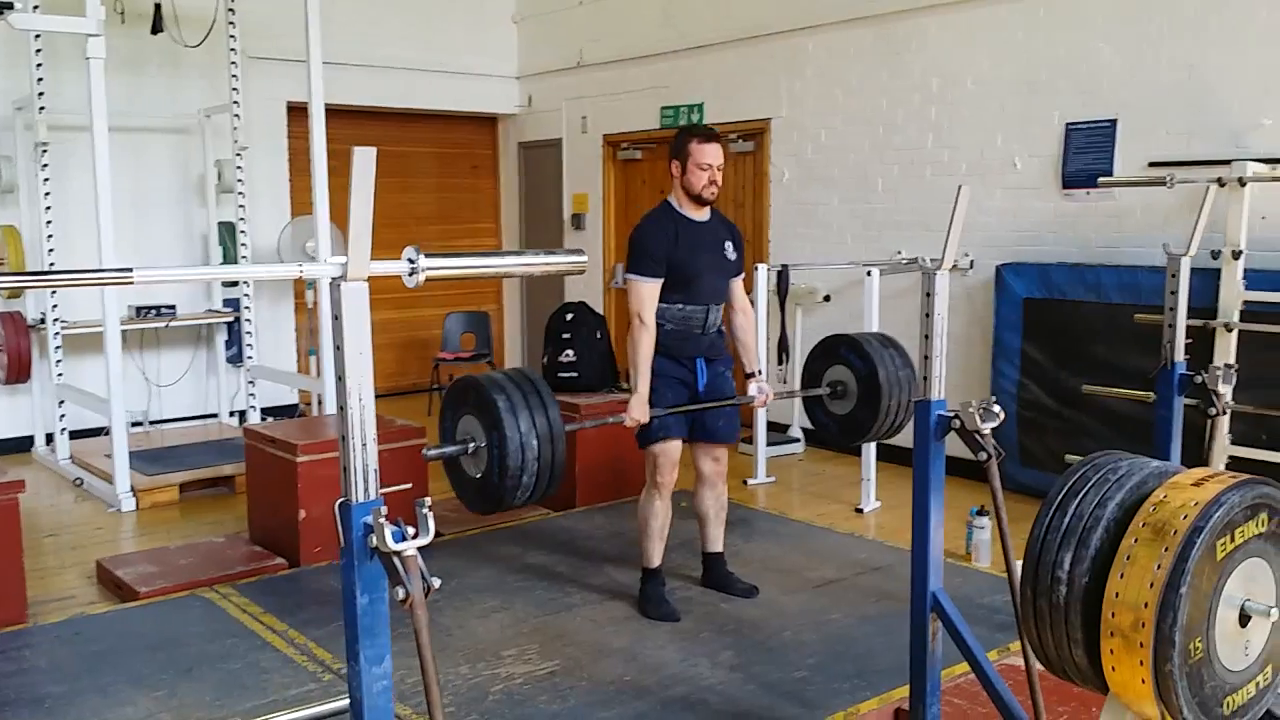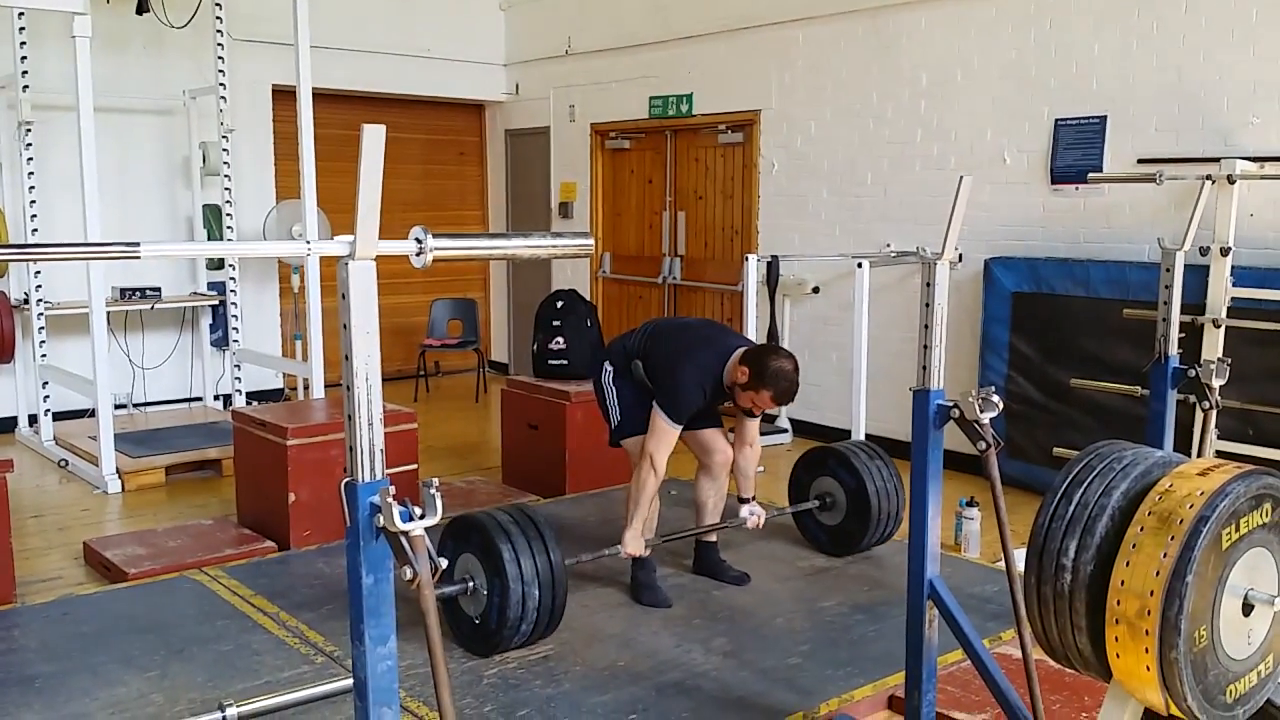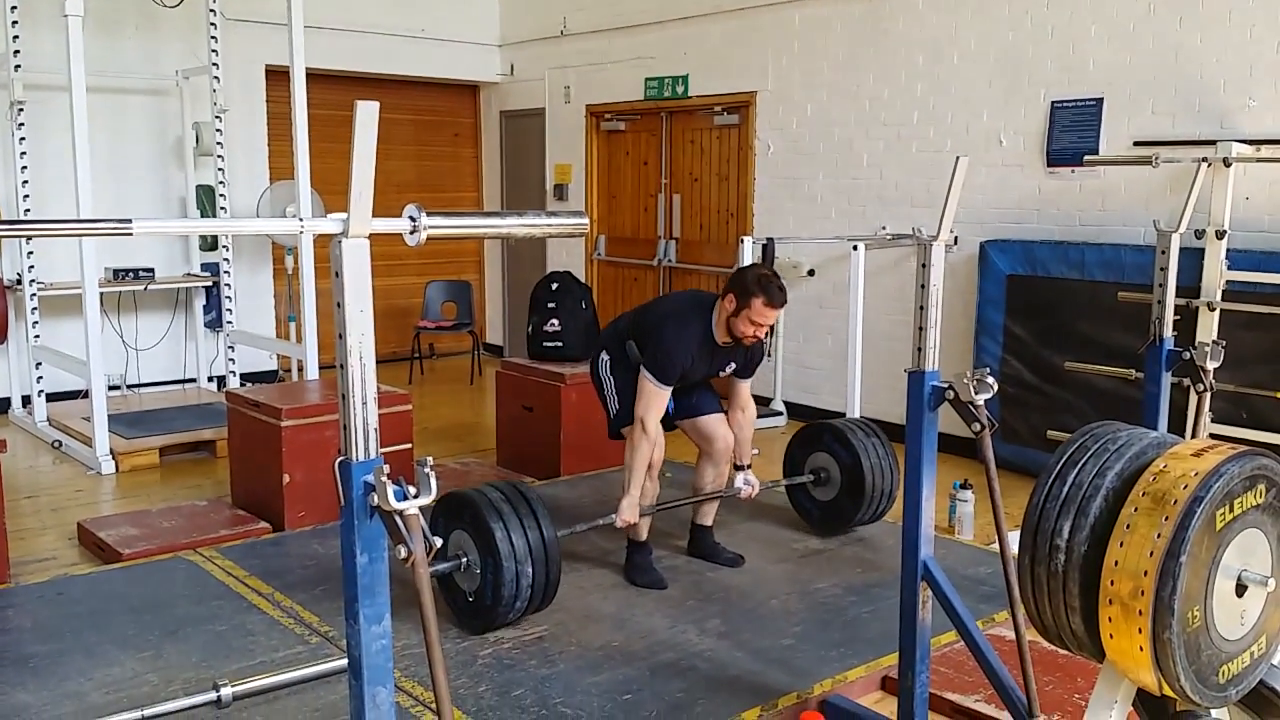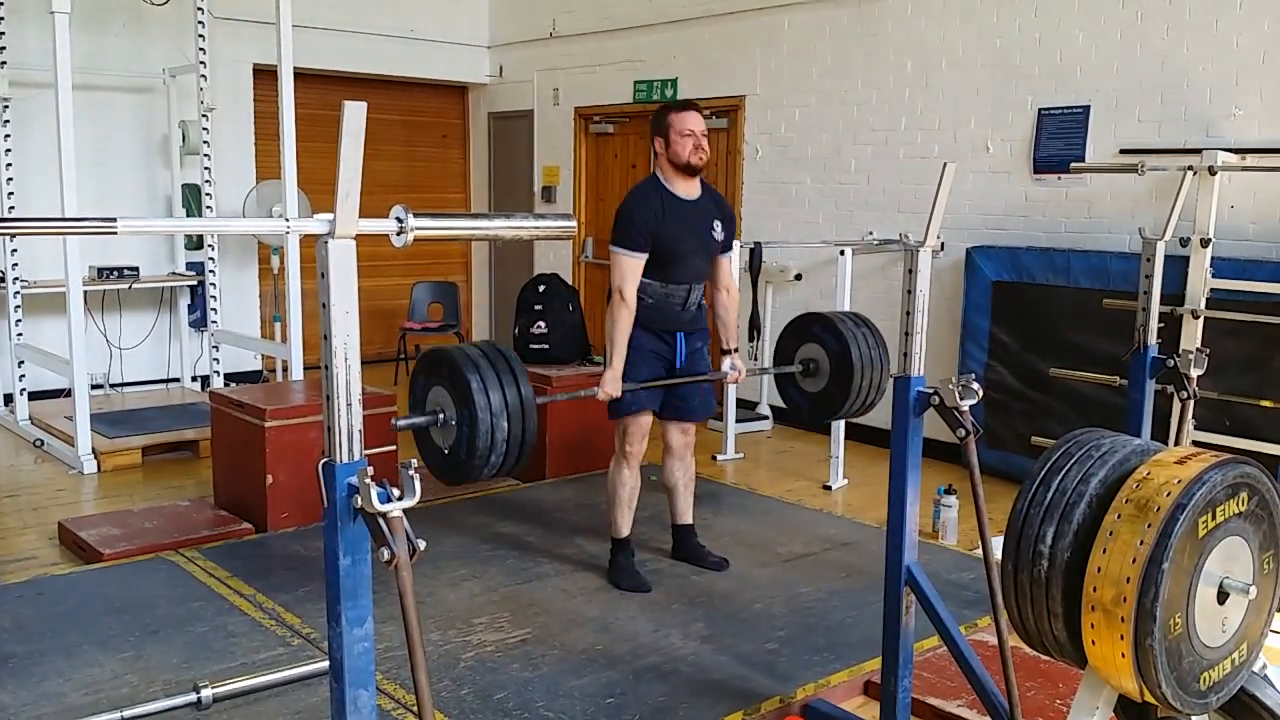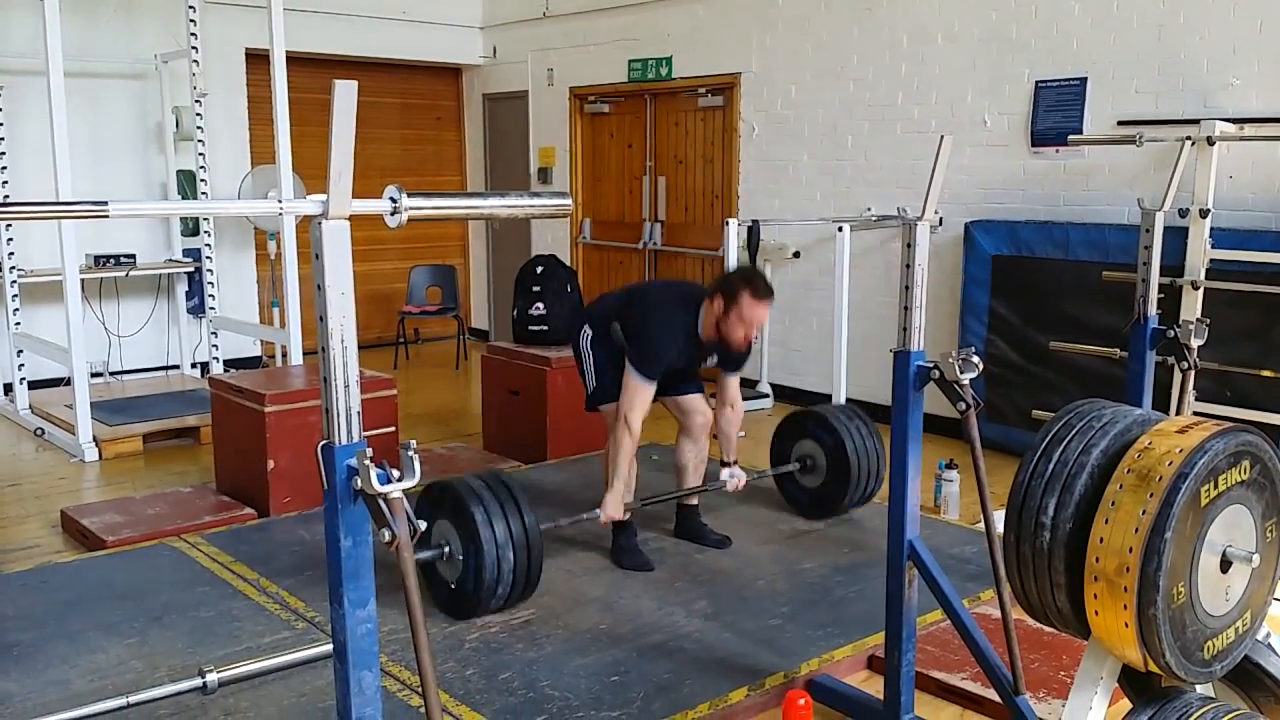
dt=1s
person 1, frame 1
left shoulder: (727, 232)
right shoulder: (655, 231)
left elbow: (739, 307)
right elbow: (642, 317)
left wrist: (754, 373)
right wrist: (639, 393)
left hip: (714, 362)
right hip: (664, 365)
left knee: (714, 469)
right knee: (664, 475)
left ankle: (714, 566)
right ankle: (651, 581)
person 1, frame 2
left shoulder: (759, 374)
right shoulder: (691, 378)
left elbow: (747, 444)
right elbow: (654, 458)
left wrist: (747, 500)
right wrist: (633, 530)
left hip: (669, 372)
right hip: (625, 374)
left knee: (719, 456)
right knee: (652, 466)
left ankle: (706, 553)
right ankle: (642, 569)
person 1, frame 3
left shoulder: (749, 343)
right shoulder: (678, 335)
left elbow: (742, 406)
right elbow: (647, 422)
left wrist: (743, 468)
right wrist: (630, 497)
right hip: (623, 364)
left knee: (721, 443)
right knee: (653, 453)
left ankle: (701, 537)
right ankle: (638, 552)
person 1, frame 4
left shoulder: (718, 208)
right shoulder: (642, 205)
left elbow: (725, 286)
right elbow: (623, 292)
left wrist: (730, 351)
right wrist: (614, 368)
left hip: (690, 335)
right hip: (641, 334)
left knee: (682, 441)
right knee: (633, 445)
left ankle: (685, 538)
right ankle: (621, 553)
person 1, frame 5
left shoulder: (735, 337)
right shoulder: (665, 330)
left elbow: (729, 402)
right elbow: (631, 419)
left wrist: (730, 462)
right wrist: (614, 492)
right hip: (605, 335)
left knee: (699, 417)
right knee: (622, 425)
left ankle: (689, 519)
right ankle: (624, 536)
